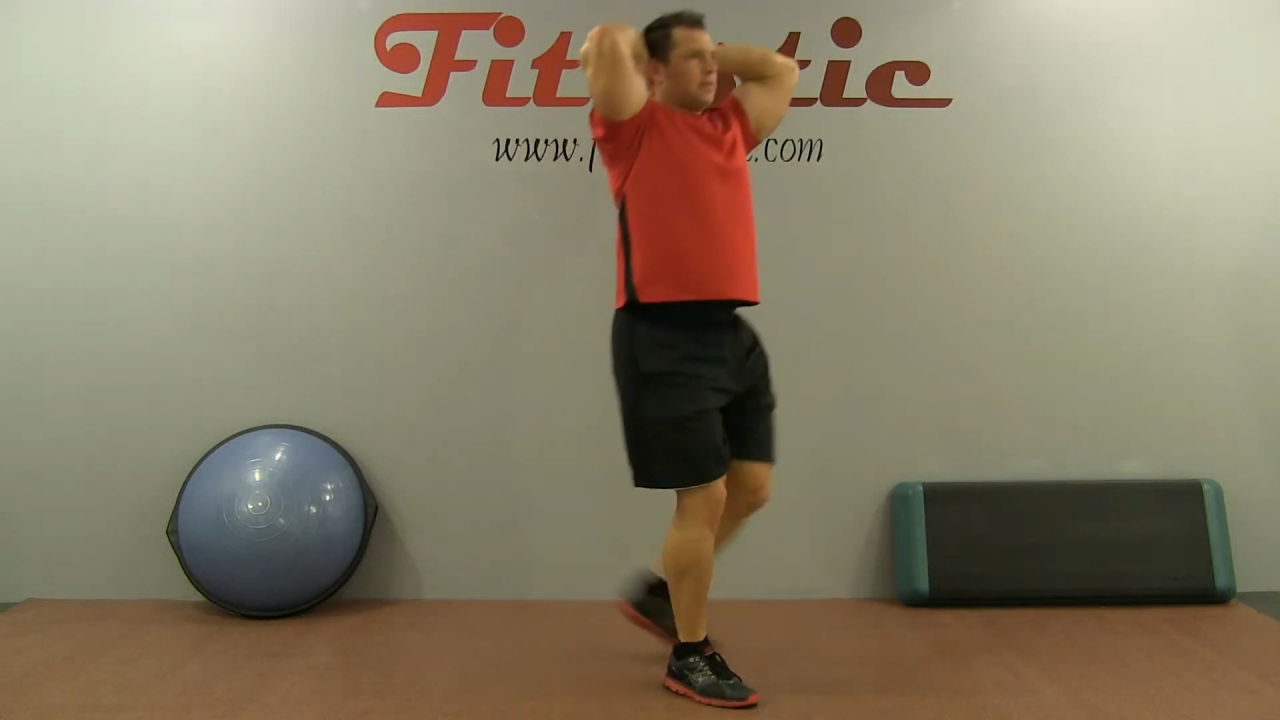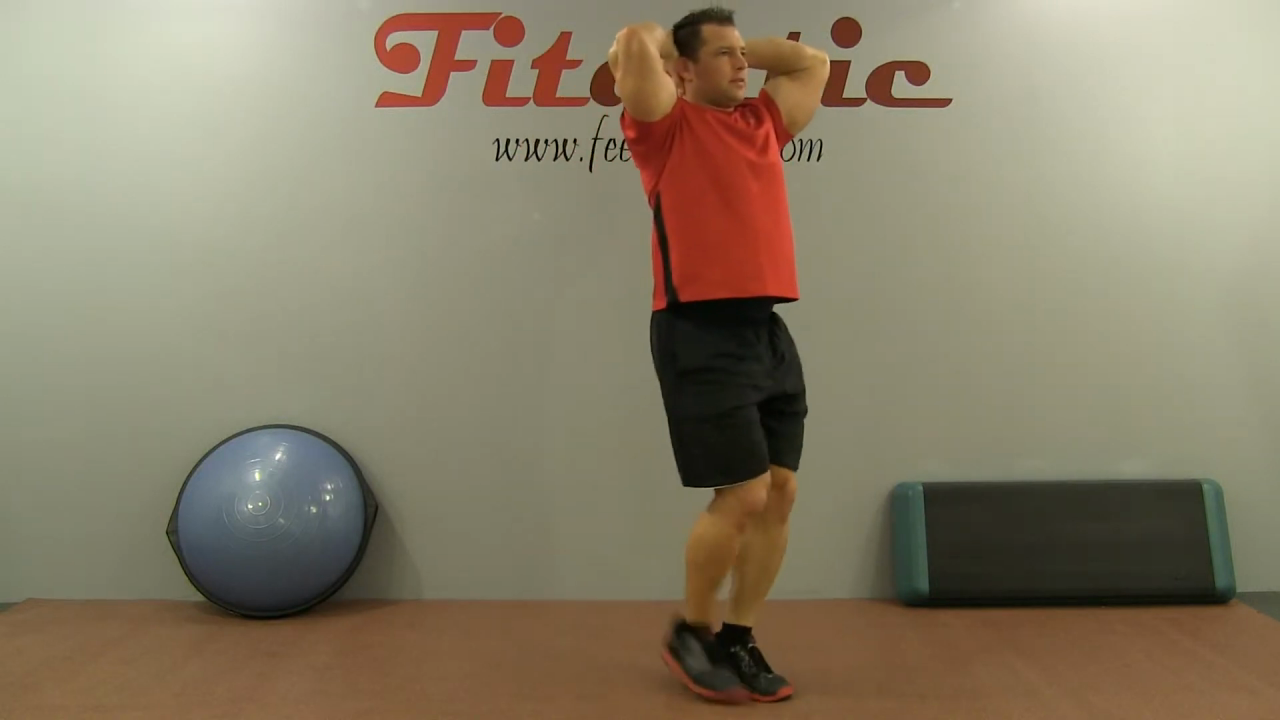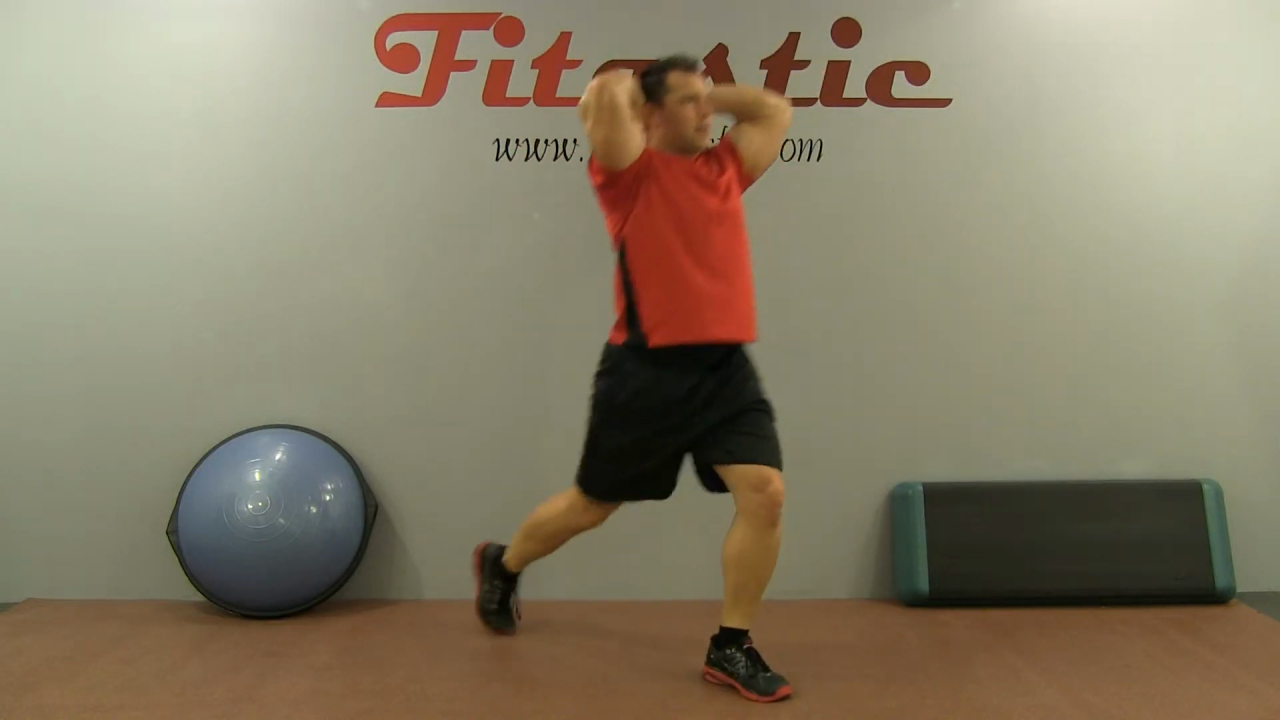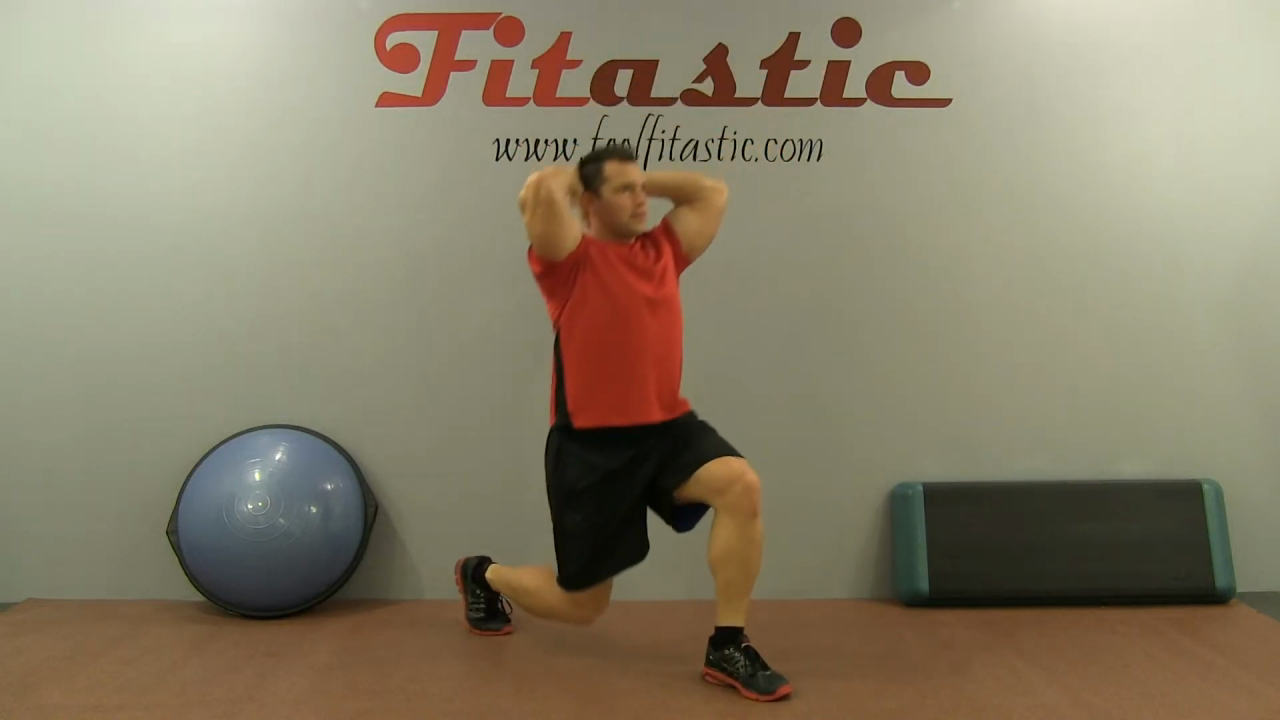
dt=0.5s
person 1, frame 1
left shoulder: (730, 127)
right shoulder: (636, 128)
left elbow: (782, 71)
right elbow: (603, 45)
left wrist: (711, 55)
right wrist: (636, 42)
left hip: (729, 331)
right hip: (660, 336)
left knee: (752, 488)
right knee: (704, 498)
left ankle: (657, 590)
right ankle: (689, 657)
person 1, frame 2
left shoulder: (761, 122)
right shoulder: (666, 126)
left elbow: (812, 62)
left hip: (766, 330)
right hip: (698, 333)
left knee: (777, 495)
right knee: (743, 494)
left ankle: (735, 644)
right ankle: (691, 632)
person 1, frame 3
left shoulder: (726, 168)
right shoulder: (632, 173)
left elbow: (775, 110)
right elbow: (603, 97)
left wrist: (708, 92)
right wrist: (630, 86)
left hip: (725, 365)
right hip: (648, 368)
left knee: (765, 495)
right knee: (591, 504)
left ankle: (732, 646)
right ankle: (500, 565)
person 1, frame 4
left shoulder: (662, 250)
right shoulder: (570, 258)
left elbow: (712, 192)
right elbow: (540, 191)
left wrist: (643, 180)
right wrist: (573, 177)
left hip: (666, 427)
right hip: (591, 443)
left knee: (741, 489)
right knee: (580, 603)
left ankle: (728, 648)
right ankle: (483, 576)
